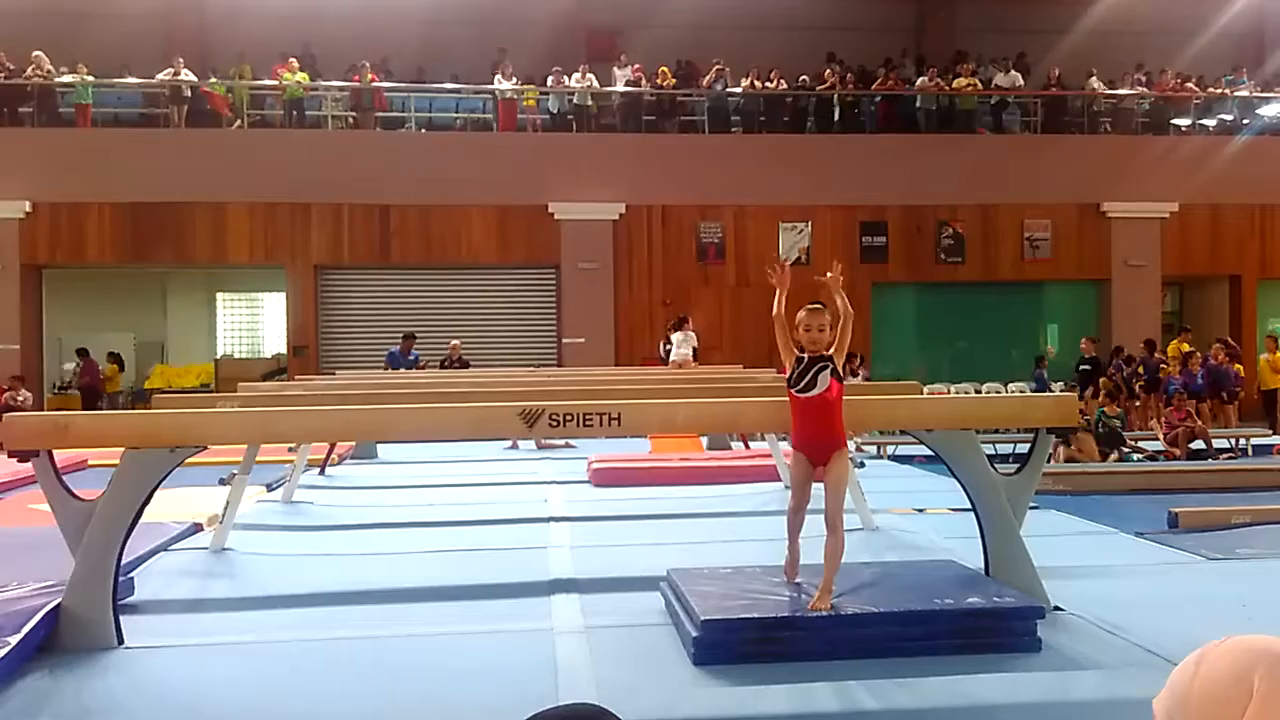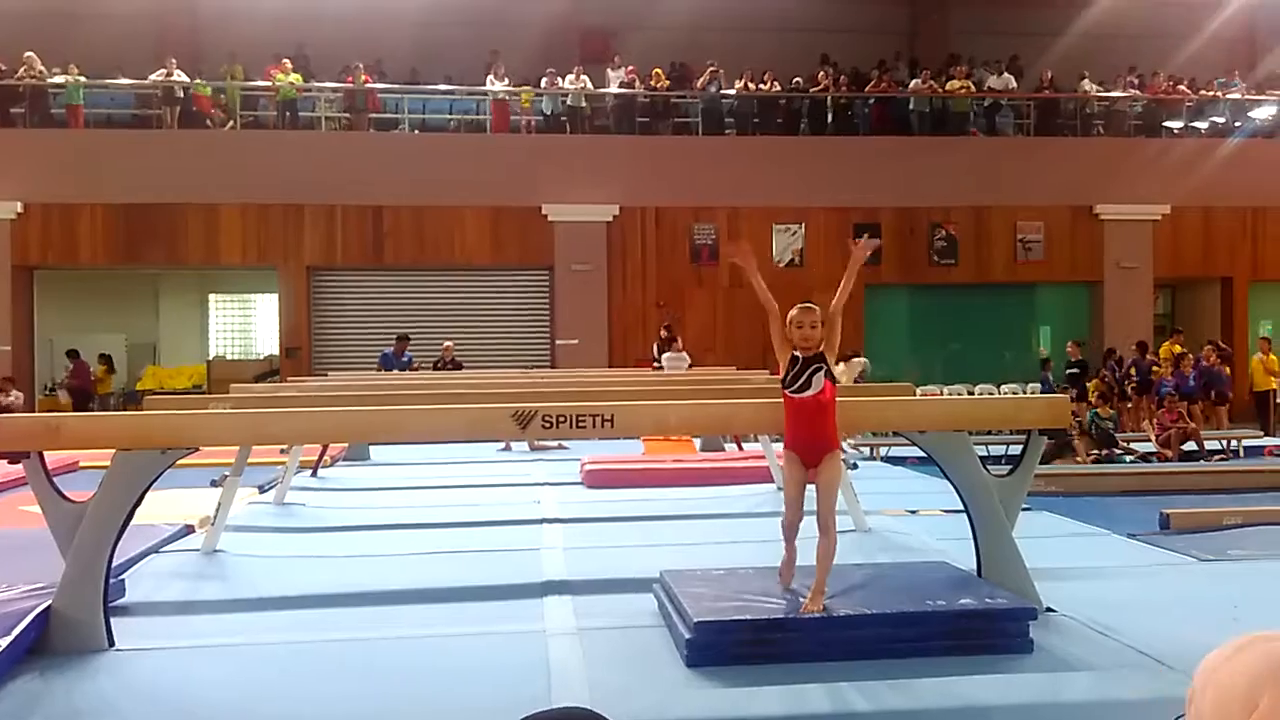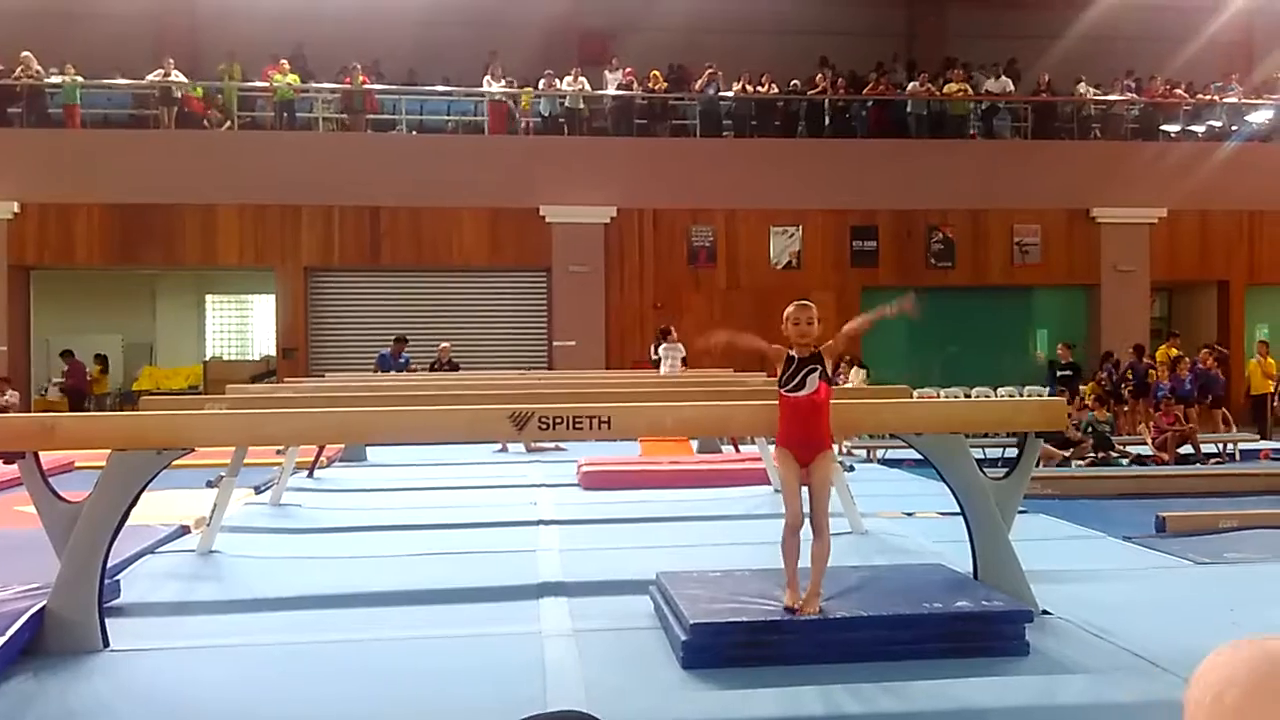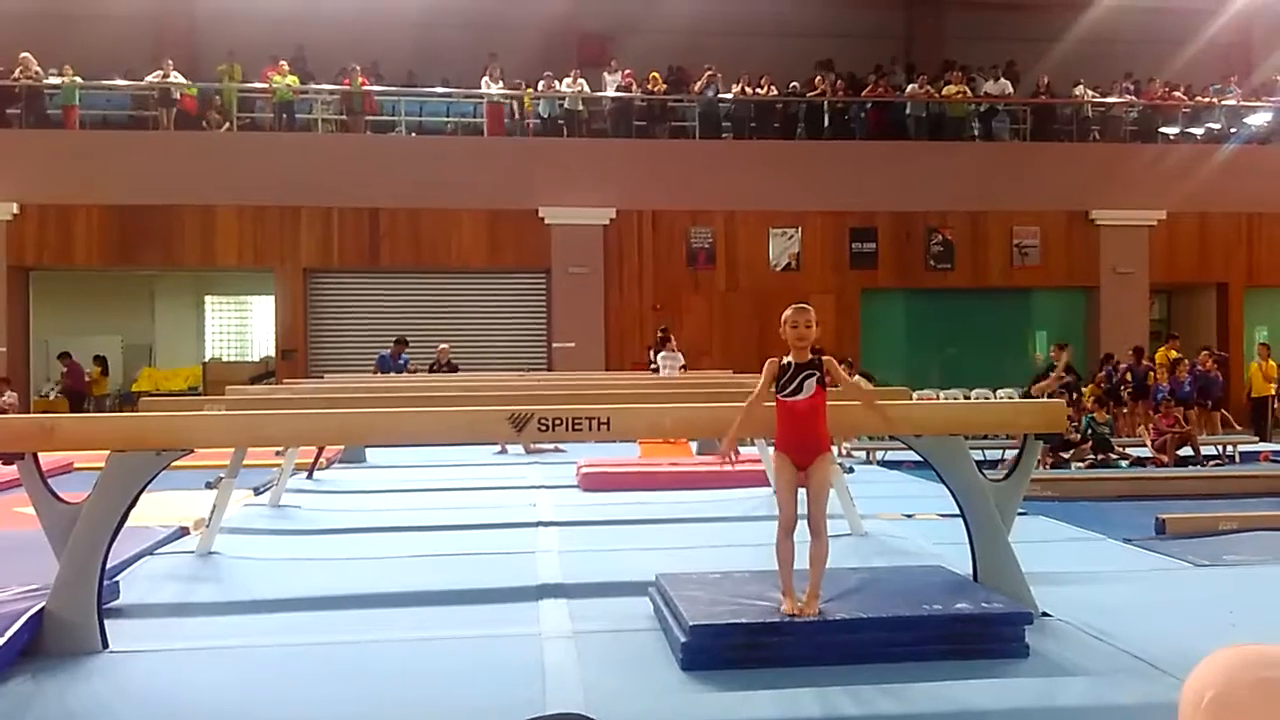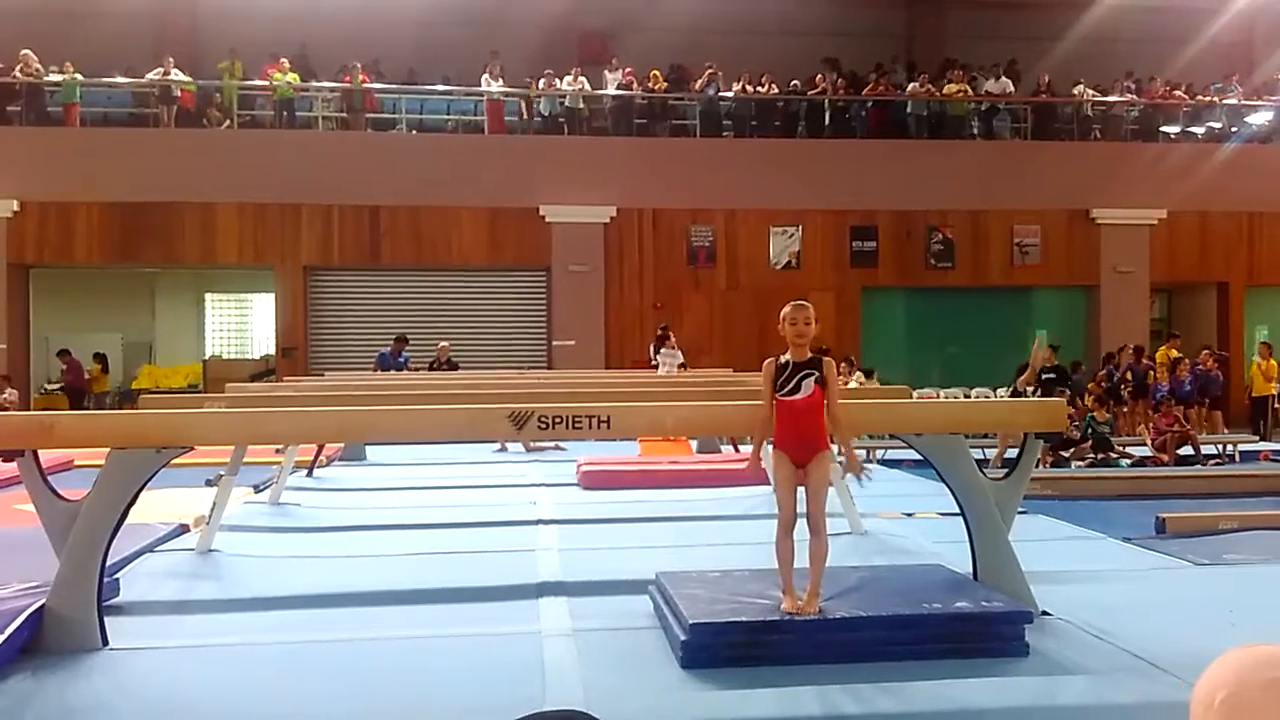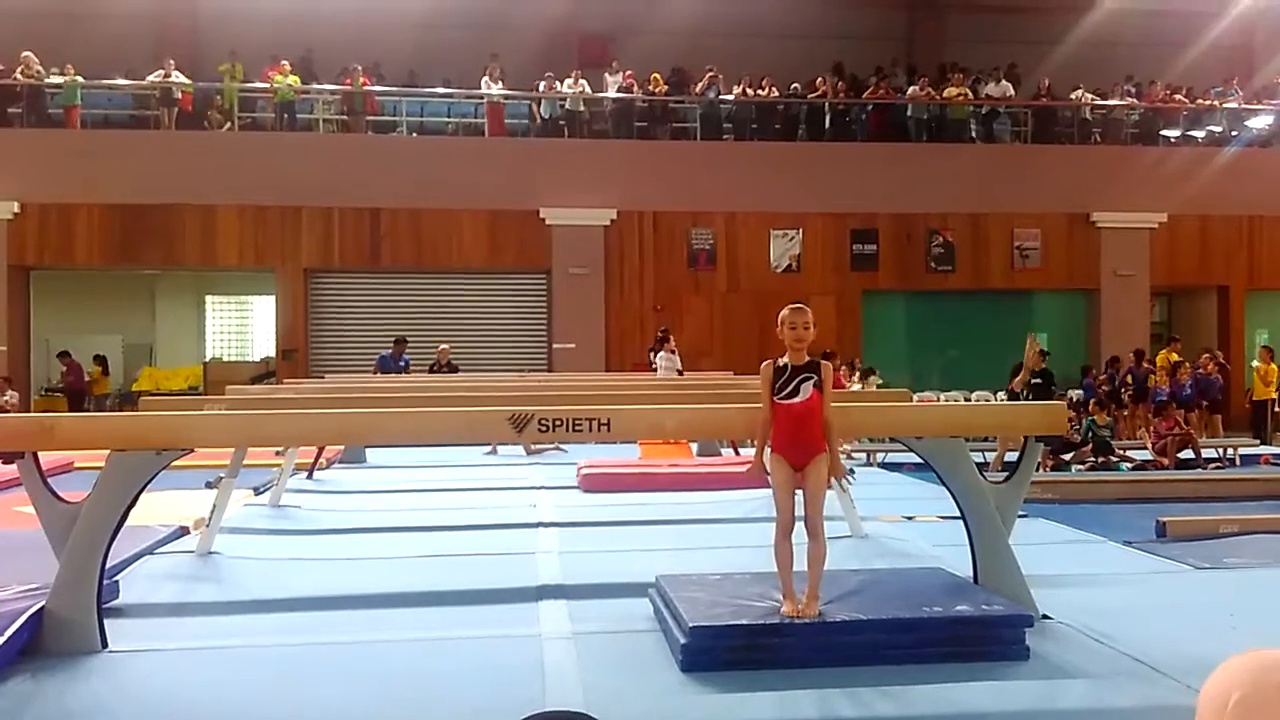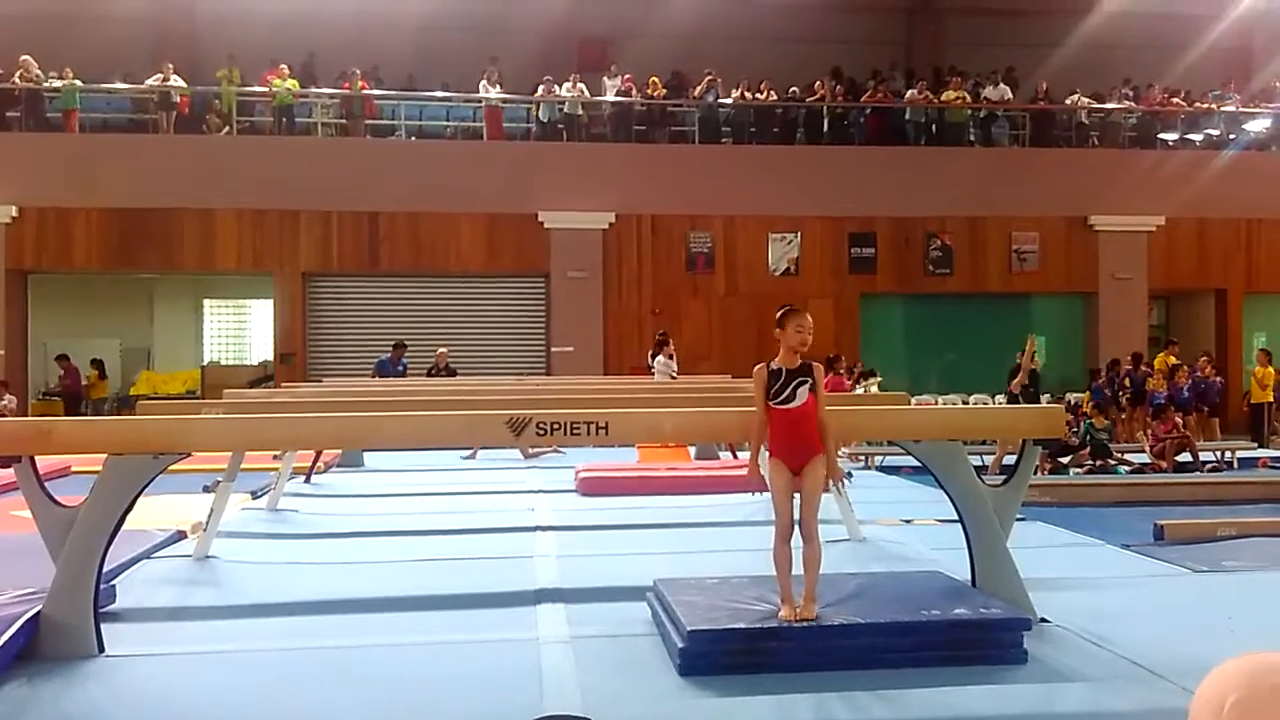
dt=0.2s
person 1, frame 1
left shoulder: (835, 359)
right shoulder: (792, 360)
left elbow: (848, 317)
right elbow: (778, 319)
left wrist: (836, 289)
right wrist: (782, 289)
left hip: (835, 449)
right hip: (802, 449)
left knee: (834, 517)
right knee: (797, 506)
left ankle: (826, 588)
right ankle: (793, 552)
person 1, frame 2
left shoulder: (828, 357)
right shoulder: (786, 359)
left elbow: (837, 310)
right elbow: (772, 312)
left wrist: (852, 268)
right wrist: (753, 272)
left hip: (828, 451)
right hip: (794, 450)
left knee: (826, 519)
right knee: (792, 516)
left ankle: (819, 589)
right ankle: (789, 554)
person 1, frame 3
left shoulder: (826, 356)
right shoulder: (780, 358)
left elbow: (851, 329)
right elbow: (757, 343)
left wrist: (887, 311)
right wrist: (726, 336)
left hip: (821, 449)
right hip: (788, 448)
left knee: (820, 522)
right knee: (793, 517)
left ankle: (814, 592)
right ankle: (791, 586)
person 1, frame 4
left shoulder: (825, 365)
right shoulder: (775, 366)
left elbow: (852, 388)
right elbow: (755, 399)
left wrist: (883, 412)
right wrist: (733, 434)
left hip: (820, 452)
right hip: (785, 452)
left knee: (817, 523)
right knee: (786, 522)
left ankle: (814, 594)
right ankle: (787, 593)
person 1, frame 5
left shoulder: (825, 365)
right shoulder: (772, 366)
left elbow: (833, 413)
right elbow: (767, 414)
left wrist: (849, 452)
right wrist: (756, 452)
left hip: (818, 450)
right hip: (783, 451)
left knee: (817, 521)
right knee: (786, 521)
left ankle: (814, 592)
right ankle: (788, 591)
person 1, frame 6
left shoulder: (823, 369)
right shoulder: (769, 369)
left elbow: (826, 417)
right elbow: (767, 417)
left wrist: (836, 458)
right wrist: (758, 456)
left hip: (815, 454)
right hip: (781, 454)
left knee: (814, 524)
right knee: (784, 524)
left ankle: (813, 595)
right ankle: (788, 595)
person 1, frame 7
left shoulder: (815, 370)
right shoulder: (763, 372)
left elbow: (822, 419)
right elbow: (761, 420)
left wrist: (832, 461)
right wrist: (753, 462)
left hip: (812, 457)
right hip: (779, 459)
left knee: (809, 527)
right knee: (783, 528)
left ankle: (809, 598)
right ankle: (786, 599)
